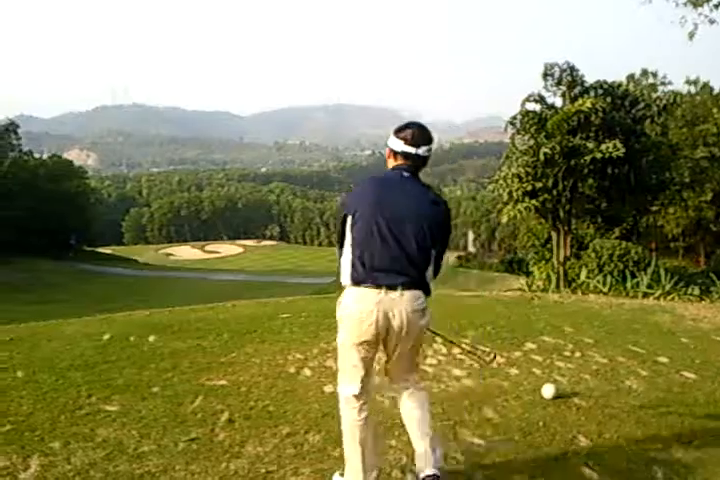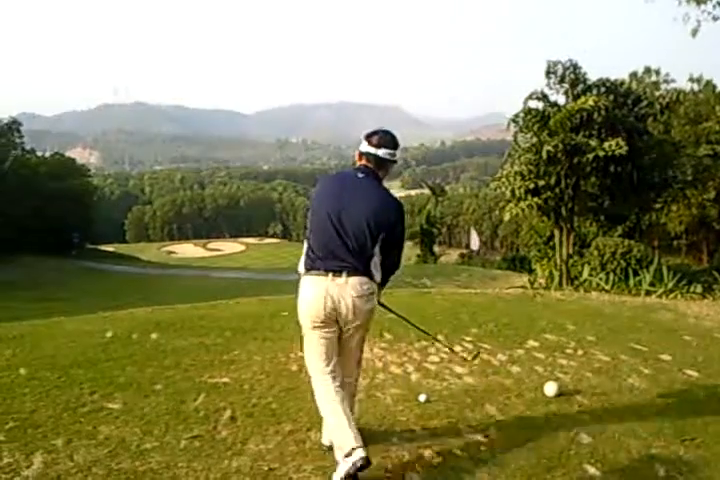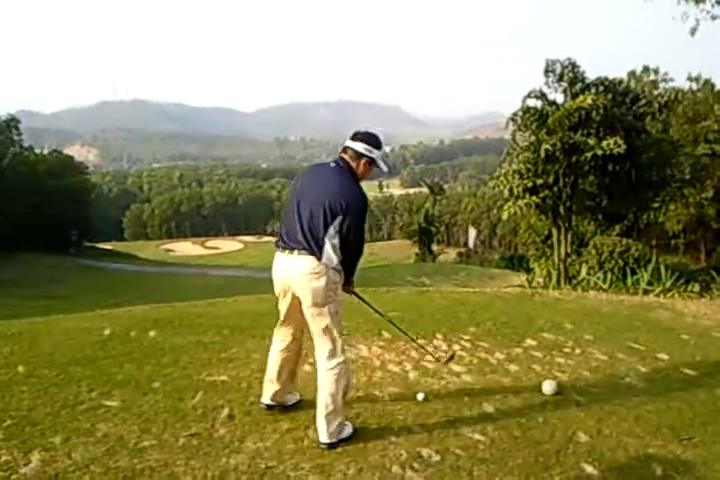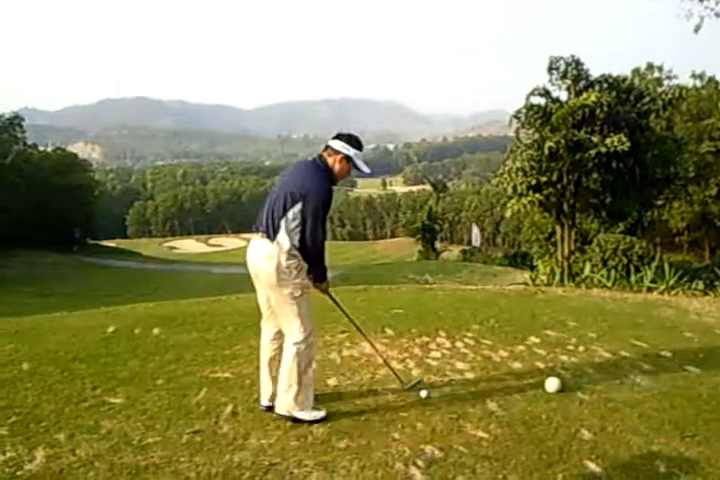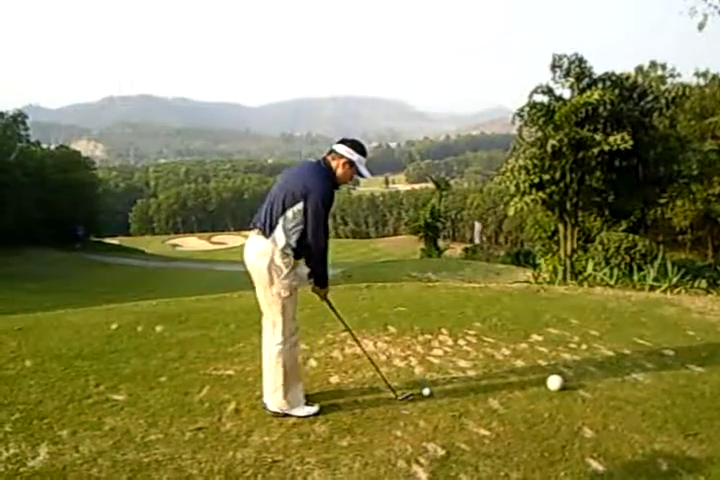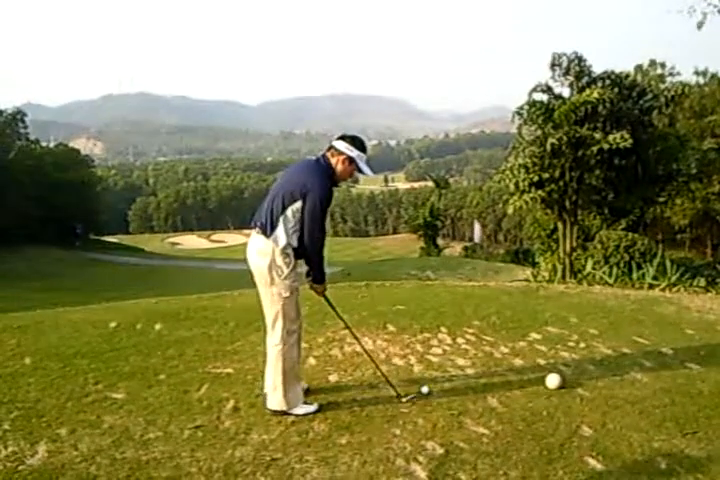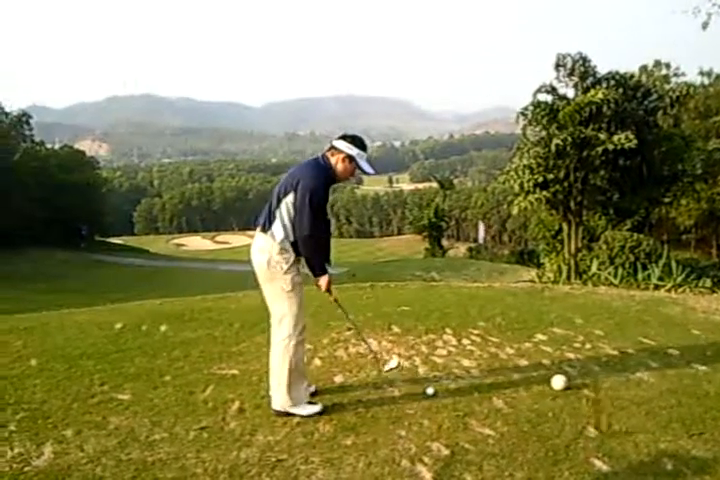
dt=0.4s
person 1, frame 1
left shoulder: (360, 191)
right shoulder: (436, 206)
right elbow: (434, 264)
left hip: (362, 301)
right hip: (410, 303)
left knee: (354, 393)
right knee: (408, 385)
person 1, frame 2
left shoulder: (325, 186)
right shoulder: (390, 206)
right elbow: (391, 260)
right wrist: (374, 286)
left hip: (315, 285)
right hip: (357, 289)
left knee: (323, 369)
right knee: (348, 364)
right ankle: (343, 439)
person 1, frame 3
left shoulder: (310, 173)
right shoulder: (353, 195)
right elbow: (352, 245)
right wrist: (347, 279)
left hip: (283, 261)
right hip: (314, 271)
left knee: (287, 332)
right knee: (331, 352)
left ankle: (274, 393)
right ankle: (331, 429)
person 1, frame 4
left shoulder: (302, 169)
right shoulder: (319, 186)
right elbow: (313, 237)
left wrist: (311, 269)
right wrist: (320, 275)
left hip: (260, 250)
right hip: (278, 258)
left knee: (273, 327)
right knee: (299, 333)
left ankle: (271, 395)
right ankle: (292, 403)
person 1, frame 5
left shoulder: (305, 170)
right shoulder: (321, 186)
right elbow: (316, 238)
left wrist: (309, 270)
right wrist: (321, 280)
left hip: (259, 247)
right hip: (272, 255)
left knee: (275, 327)
right knee: (283, 331)
left ankle: (274, 392)
right ankle: (283, 400)
person 1, frame 6
left shoulder: (306, 168)
right shoulder: (319, 183)
right elbow: (312, 236)
left wrist: (312, 270)
right wrist: (318, 277)
left hip: (264, 246)
right hip: (274, 254)
left knee: (288, 323)
right knee: (284, 329)
left ankle: (278, 384)
right ankle: (283, 400)
person 1, frame 7
left shoulder: (315, 173)
right shoulder: (313, 178)
left elbow: (319, 227)
right elbow: (305, 231)
left wrist: (323, 267)
right wrist: (319, 272)
left hip: (276, 250)
right hip: (275, 253)
left knee: (286, 323)
right knee: (291, 326)
left ankle: (286, 384)
right ankle: (287, 399)
